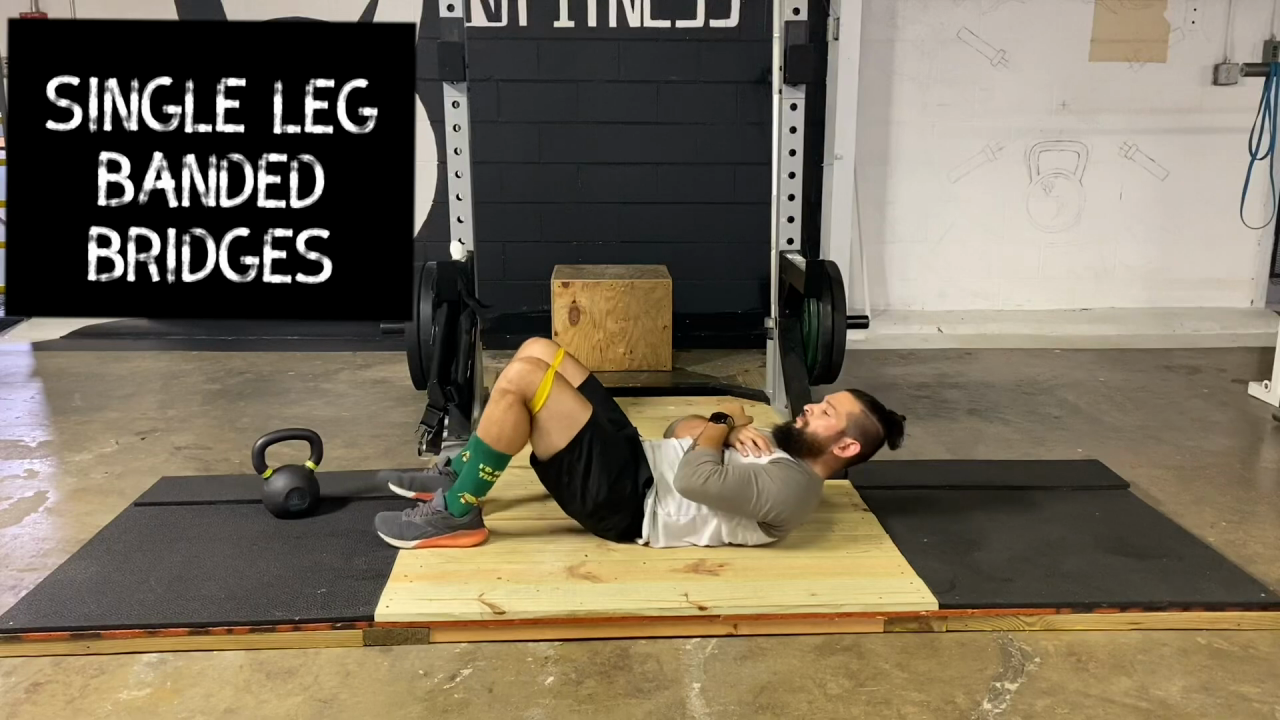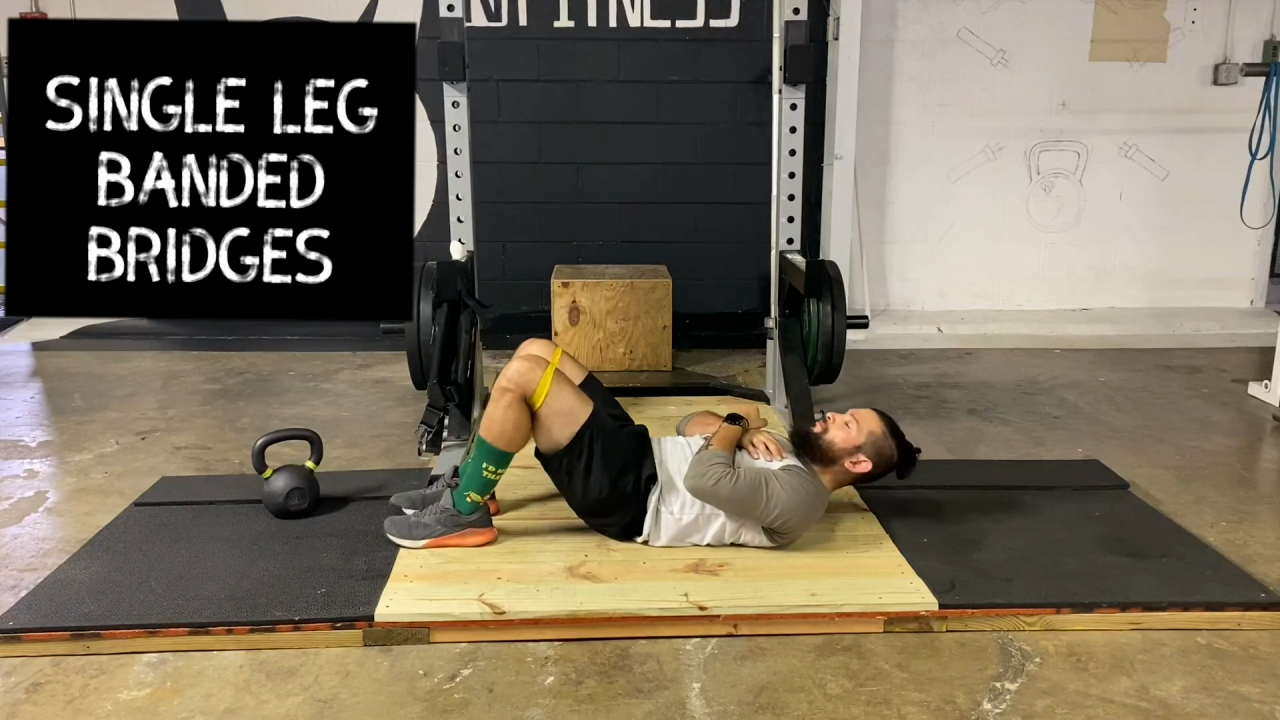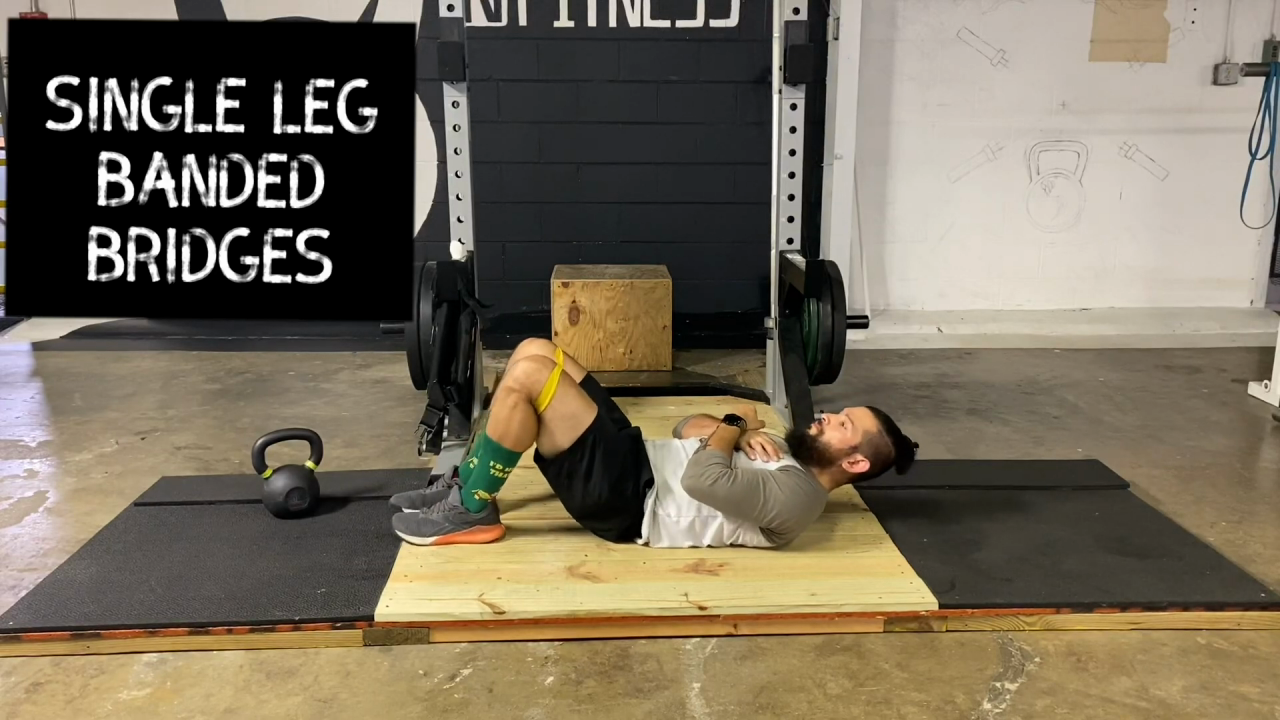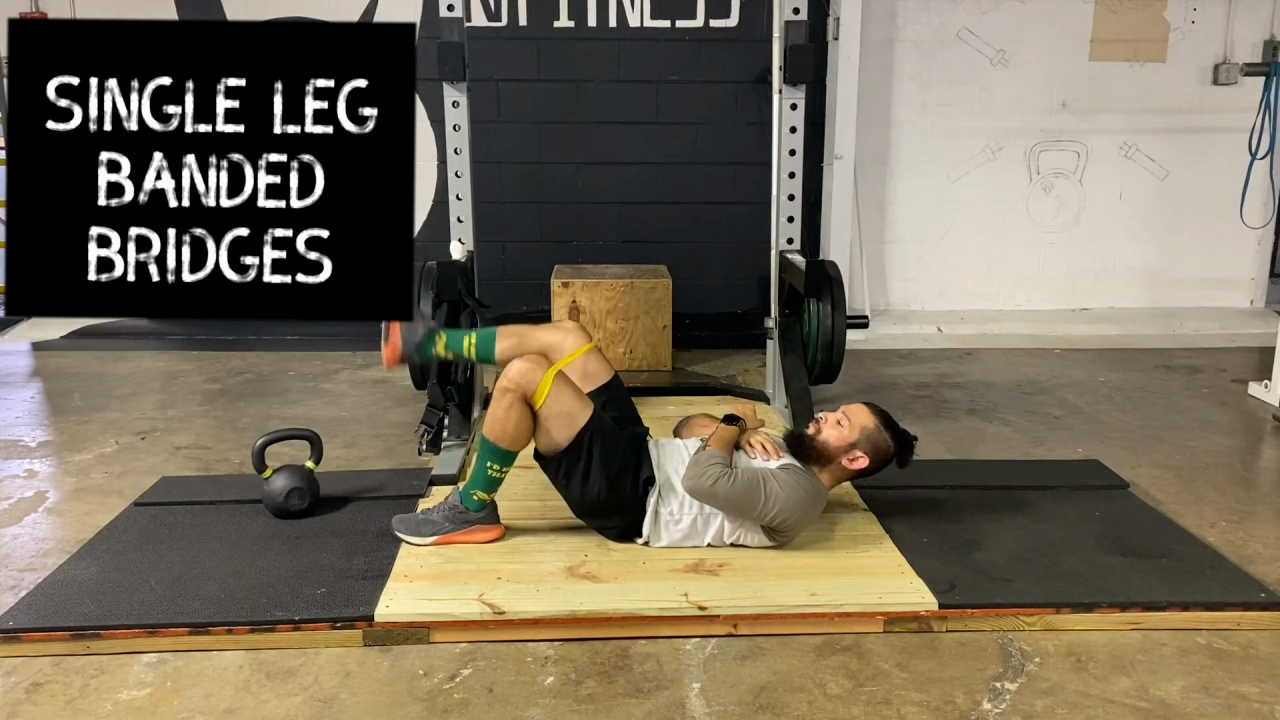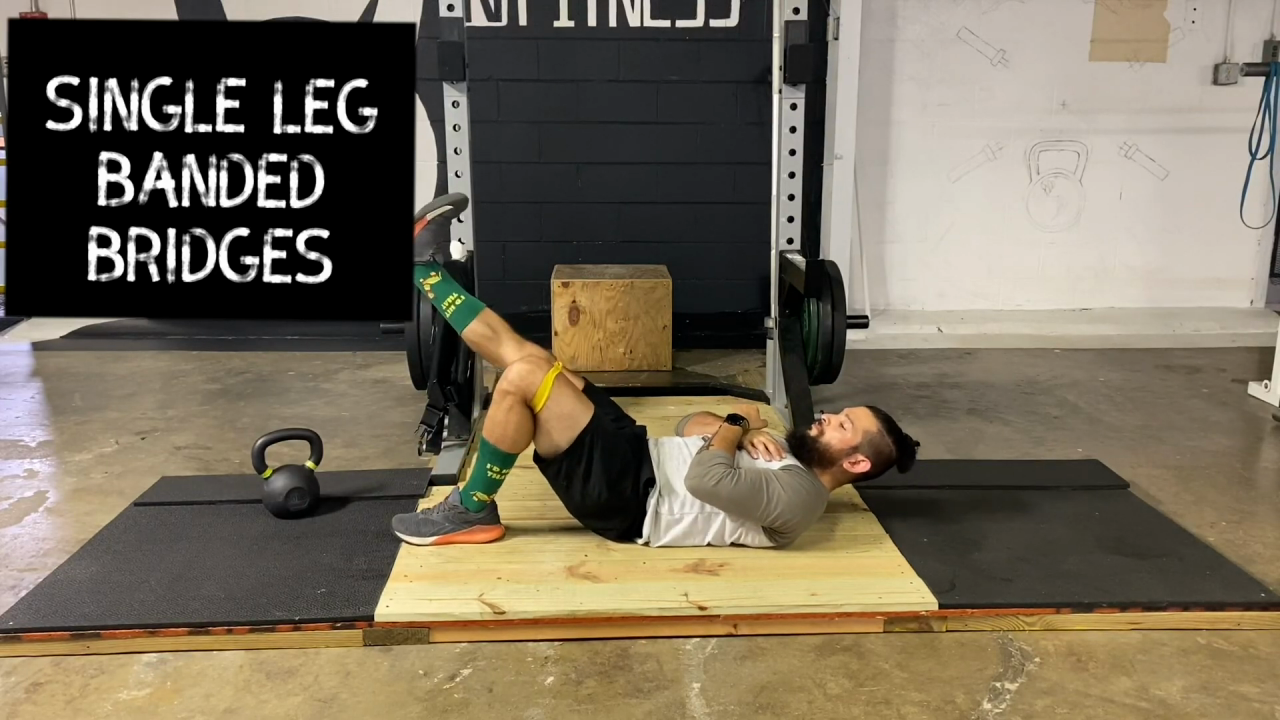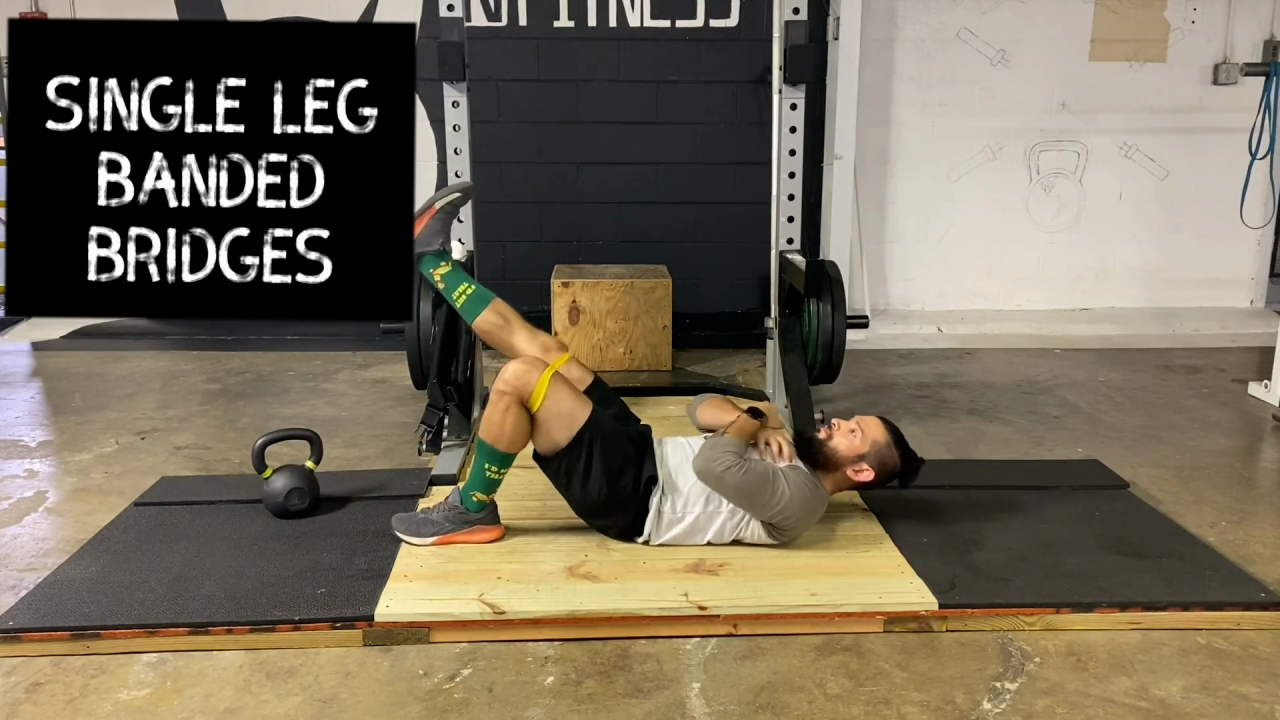
dt=0.7s
person 1, frame 1
left shoulder: (792, 487)
right shoulder: (779, 447)
left elbow: (695, 480)
right elbow: (679, 431)
left wrist: (724, 421)
right wrist: (733, 427)
left hip: (625, 500)
right hip: (634, 454)
left knee: (520, 379)
right knee: (538, 350)
left ankle: (457, 514)
right ankle: (459, 475)
person 1, frame 2
left shoulder: (797, 498)
right shoulder: (785, 454)
left elbow: (703, 479)
right elbow: (693, 424)
left wrist: (739, 422)
right wrist: (746, 431)
left hip: (626, 496)
right hip: (636, 453)
left knee: (520, 375)
right knee: (535, 352)
left ankle: (464, 513)
right ankle: (469, 482)
person 1, frame 3
left shoulder: (793, 498)
right shoulder: (784, 454)
left elbow: (700, 480)
right elbow: (689, 427)
left wrist: (735, 424)
right wrist: (744, 430)
left hip: (625, 499)
right hip: (634, 453)
left knee: (527, 375)
right knee: (533, 350)
left ankle: (473, 510)
right ankle: (470, 480)
person 1, frame 4
left shoulder: (796, 499)
right shoulder: (790, 453)
left elbow: (701, 481)
right elbow: (689, 425)
left wrist: (736, 422)
right wrist: (742, 428)
left hip: (626, 502)
right hip: (640, 459)
left knee: (524, 376)
right knee: (566, 337)
left ankle: (473, 512)
right ankle: (423, 341)
person 1, frame 5
left shoulder: (797, 497)
right shoulder: (785, 453)
left elbow: (704, 479)
right elbow: (691, 425)
left wrist: (737, 423)
right wrist: (745, 428)
left hip: (626, 498)
right hip: (638, 454)
left knee: (523, 376)
right knee: (521, 354)
left ankle: (472, 511)
right ankle: (429, 271)
person 1, frame 6
left shoulder: (797, 500)
right shoulder: (791, 458)
left elbow: (714, 464)
right elbow: (702, 405)
left wrist: (756, 421)
right wrist: (757, 421)
left hip: (628, 493)
right hip: (641, 453)
left knee: (518, 378)
right knee: (535, 347)
left ankle: (471, 512)
right ankle: (433, 257)
